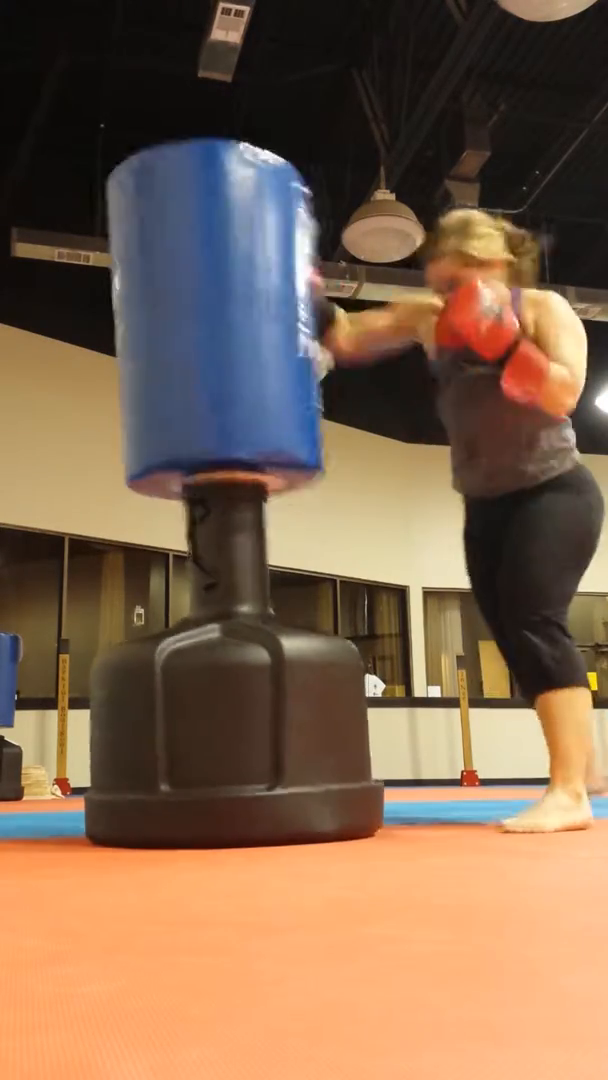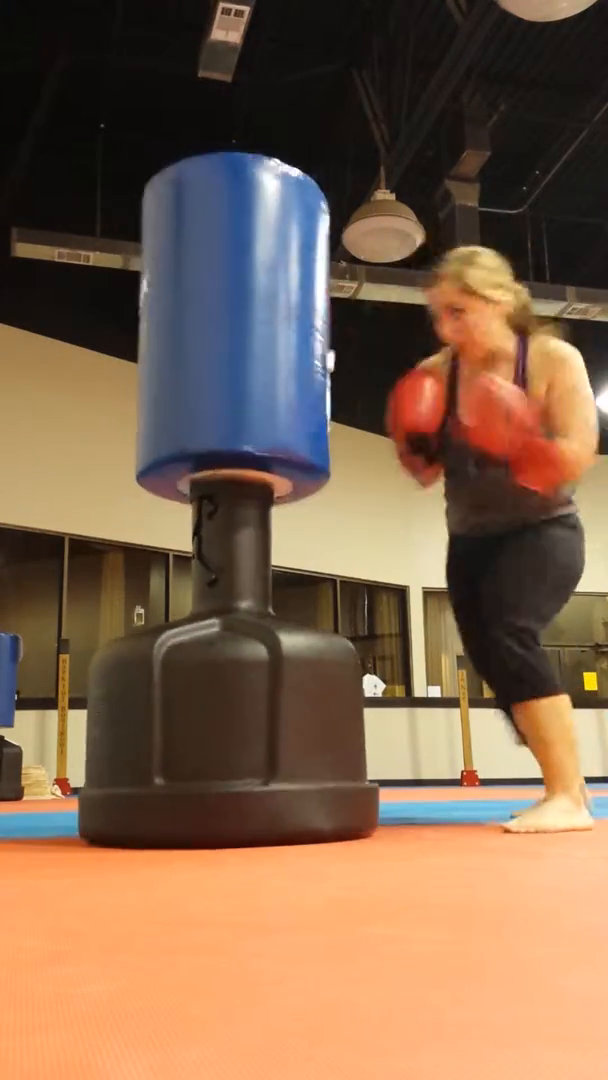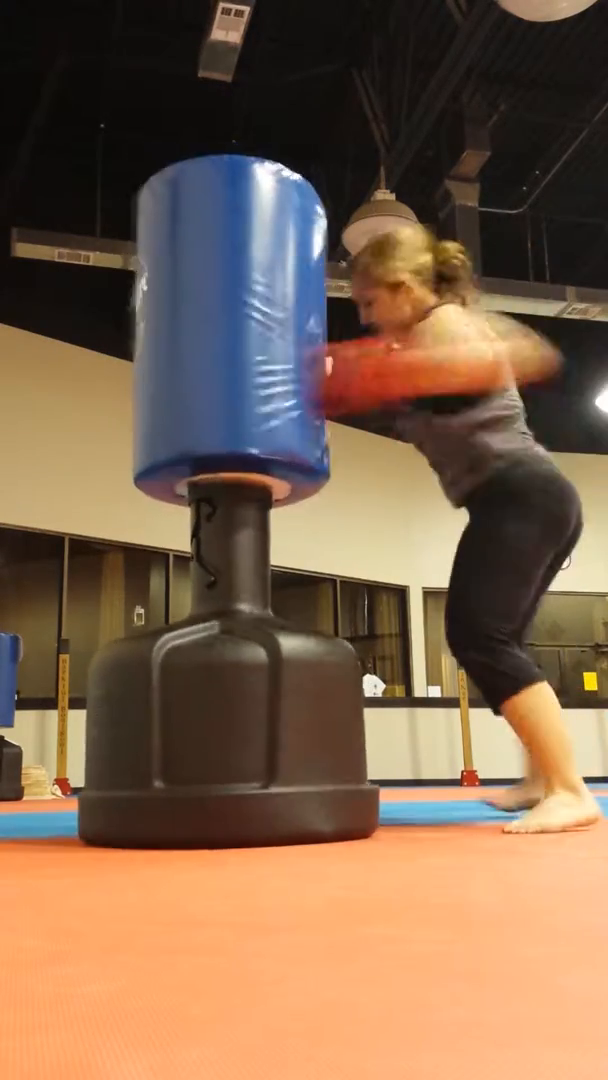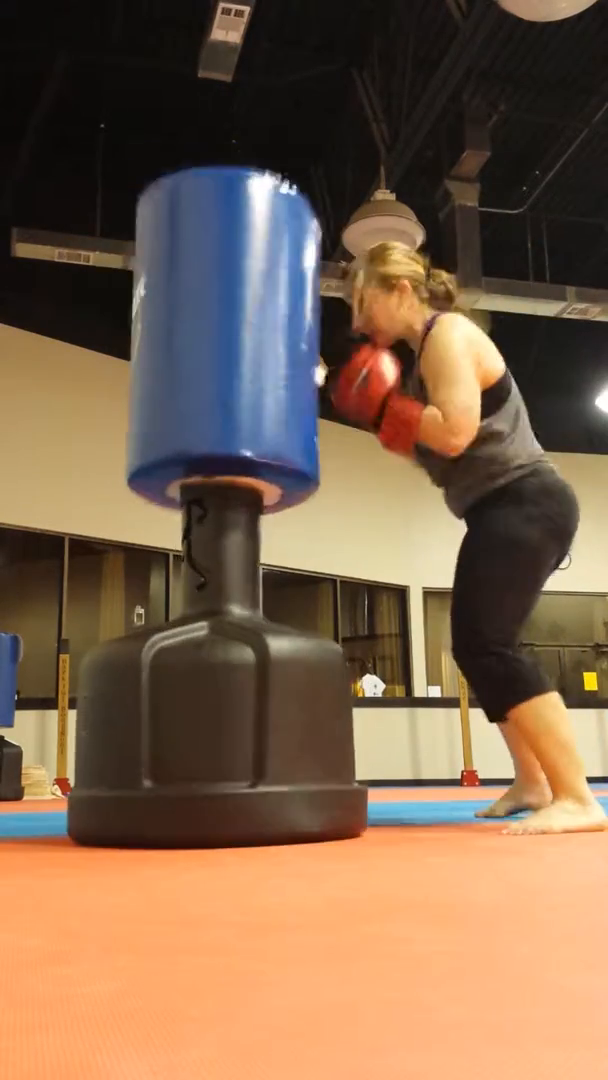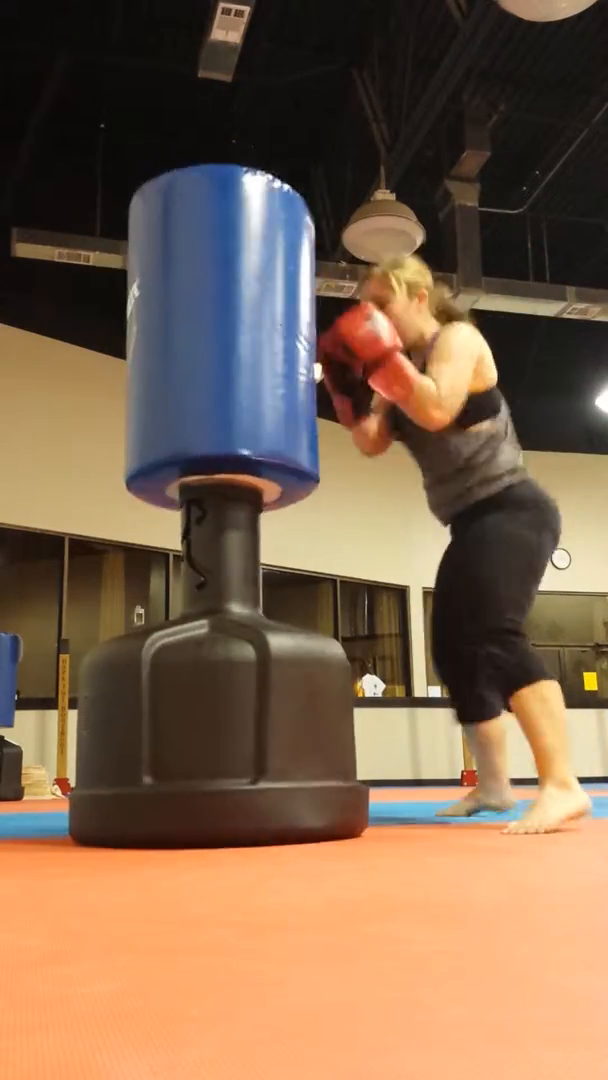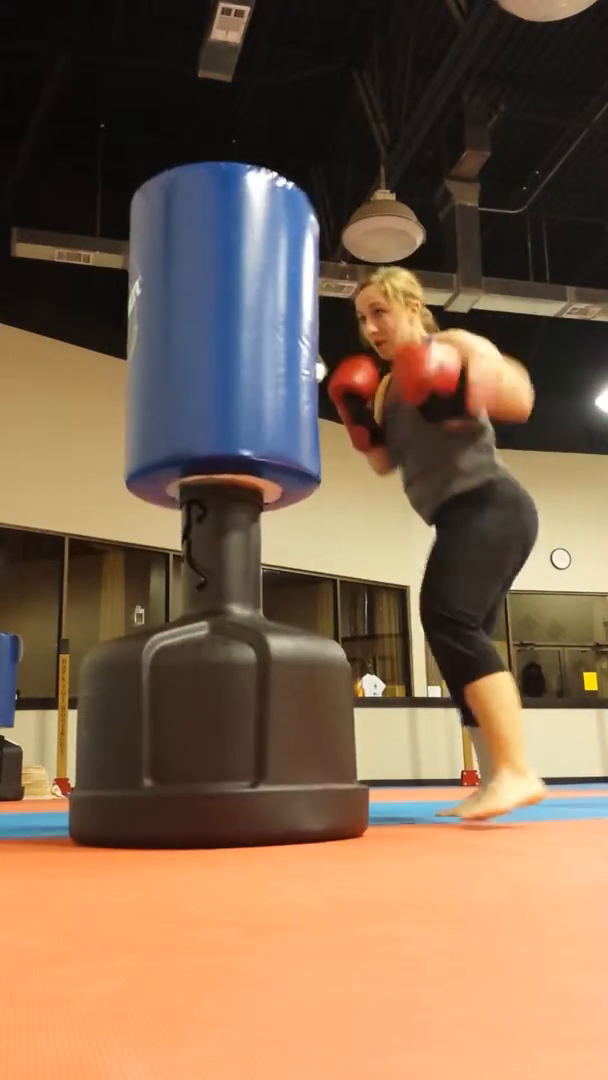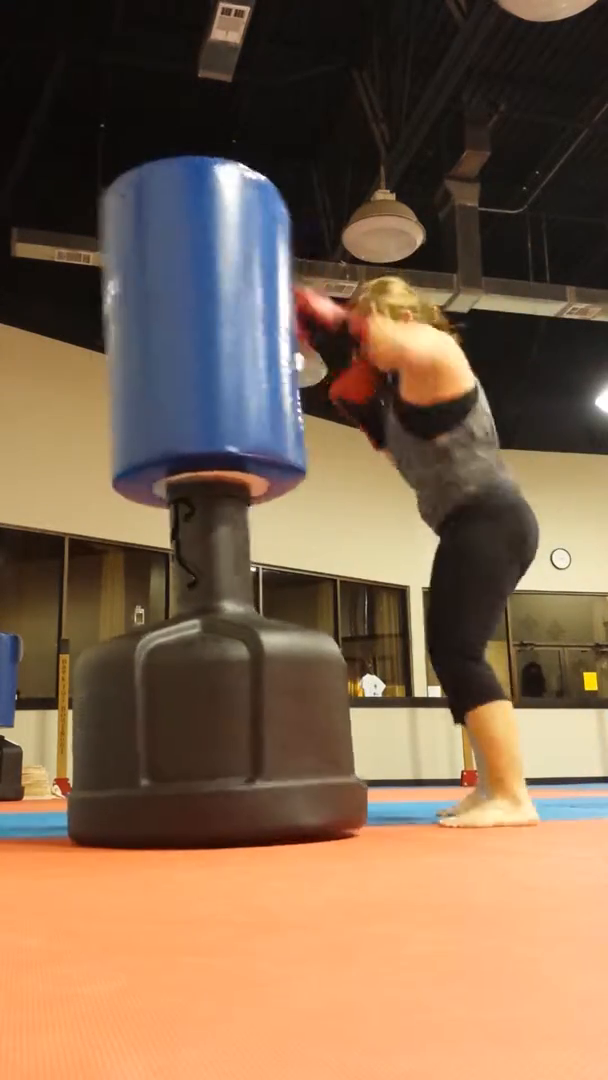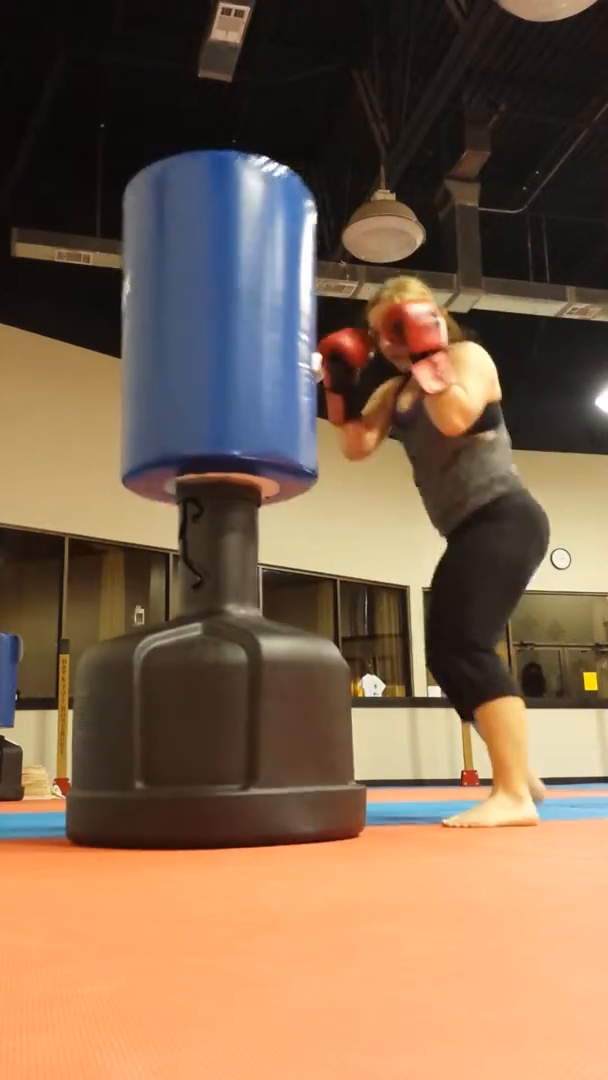
dt=0.2s
person 1, frame 1
left shoulder: (545, 309)
right shoulder: (433, 318)
right elbow: (349, 342)
left wrist: (502, 345)
right wrist: (318, 310)
left hip: (555, 493)
right hip: (488, 506)
left knee: (536, 623)
right knee: (519, 636)
person 1, frame 2
left shoulder: (557, 363)
right shoulder: (437, 372)
left elbow: (574, 465)
right elbow: (426, 472)
left wrist: (514, 440)
right wrist: (417, 439)
left hip: (544, 533)
right hip: (473, 544)
left knee: (505, 638)
right knee: (505, 674)
left ankle: (569, 798)
right ankle: (562, 787)
person 1, frame 3
left shoulder: (439, 329)
left elbow: (499, 358)
left hip: (520, 500)
right hip: (541, 499)
left knee: (478, 636)
right knee: (493, 643)
left ankle: (569, 793)
right ankle: (542, 780)
person 1, frame 4
left shoulder: (448, 337)
right shoulder: (440, 342)
left elbow: (454, 436)
right elbow: (427, 450)
left wrist: (388, 401)
right wrist: (380, 416)
left hip: (523, 504)
right hip: (515, 509)
left knee: (486, 644)
right knee: (479, 646)
right ankle: (531, 784)
person 1, frame 5
left shoulder: (457, 339)
right shoulder: (408, 362)
left elbow: (436, 412)
right elbow: (371, 442)
left wrist: (381, 358)
right wrist: (345, 384)
left hip: (510, 510)
right hip: (475, 522)
left knee: (494, 633)
right knee: (453, 647)
left ankle: (561, 784)
right ankle: (492, 783)
person 1, frame 6
left shoulder: (456, 344)
right shoulder: (388, 388)
left elbow: (520, 399)
right elbow: (384, 462)
left wrist: (461, 379)
right wrist: (356, 416)
left hip: (491, 508)
right hip: (460, 521)
left knee: (450, 618)
right knee: (455, 632)
left ankle: (517, 772)
right ankle: (496, 781)
person 1, frame 7
left shoulder: (430, 349)
right shoulder: (394, 383)
left elbow: (396, 349)
right elbow: (407, 455)
left wrist: (335, 328)
right wrist: (365, 413)
left hip: (488, 521)
right hip: (488, 526)
left knee: (456, 650)
right knee: (456, 654)
left ankle: (512, 797)
right ankle: (491, 786)
person 1, frame 8
left shoulder: (467, 356)
right shoulder: (397, 390)
left elbow: (455, 420)
right elbow: (356, 448)
left wrist: (428, 353)
right wrist: (339, 387)
left hip: (503, 519)
right hip: (473, 530)
left knee: (464, 644)
right knee: (450, 652)
left ankle: (513, 794)
right ankle: (521, 780)
